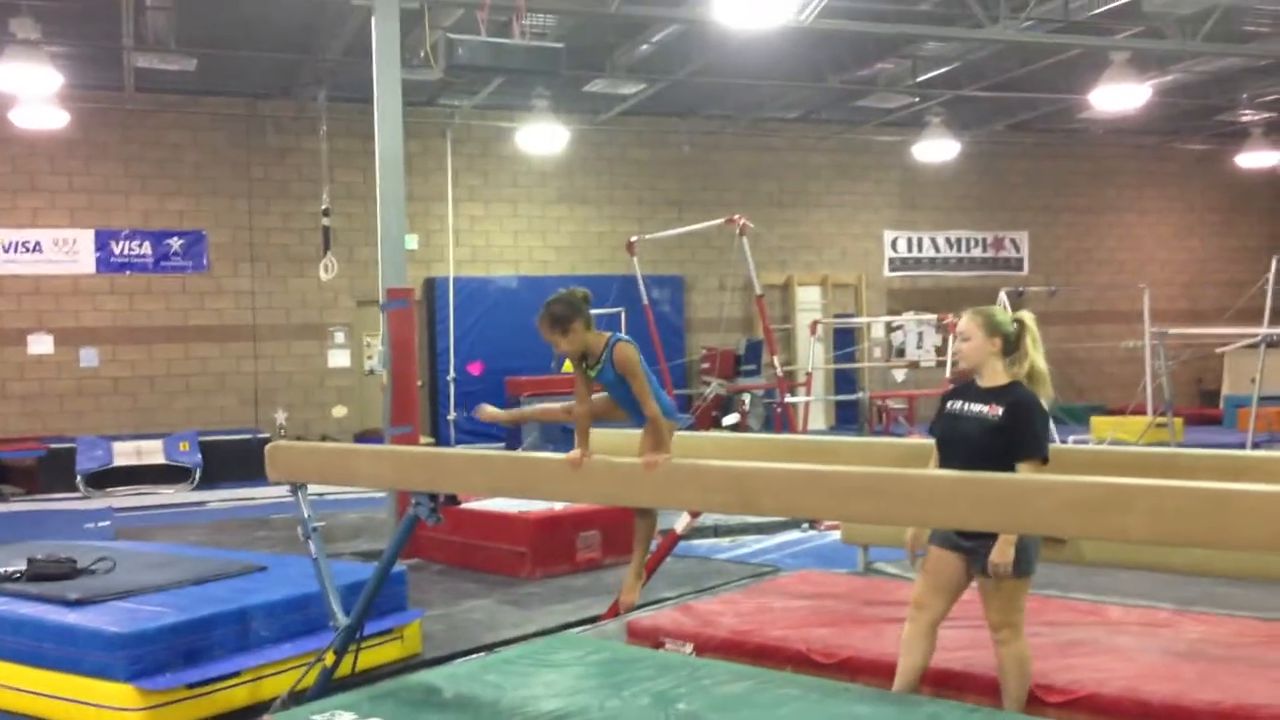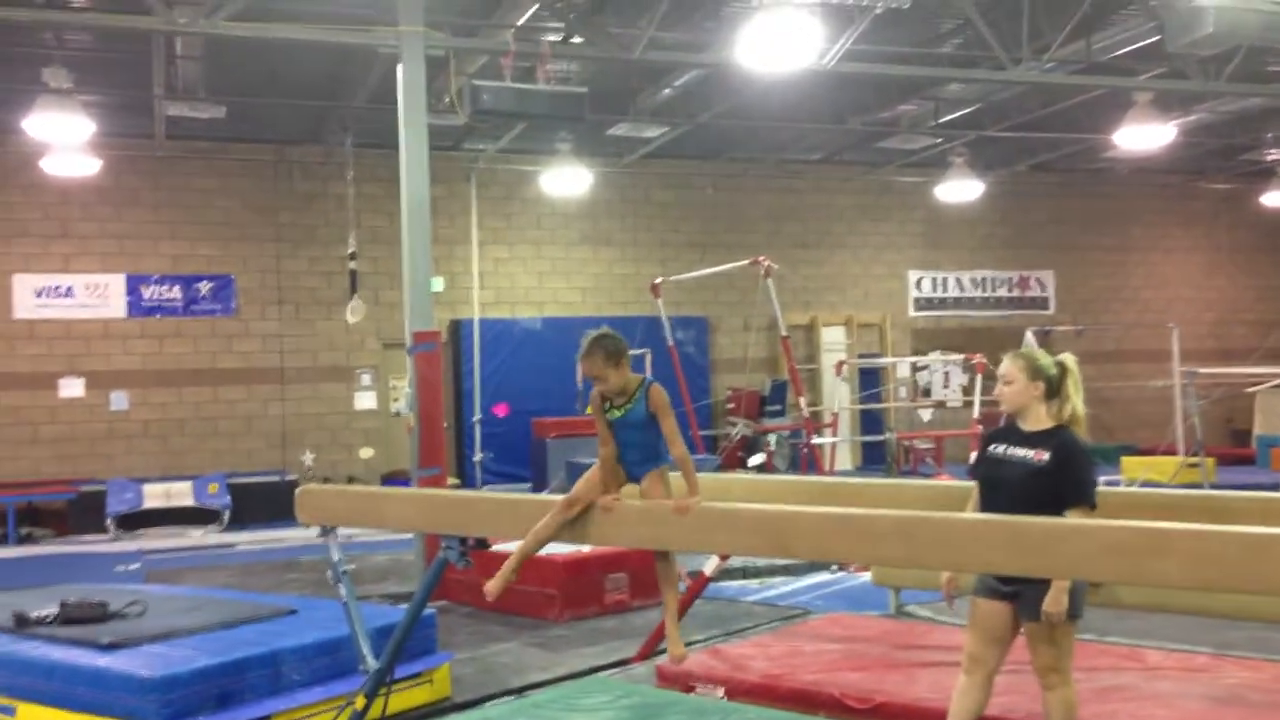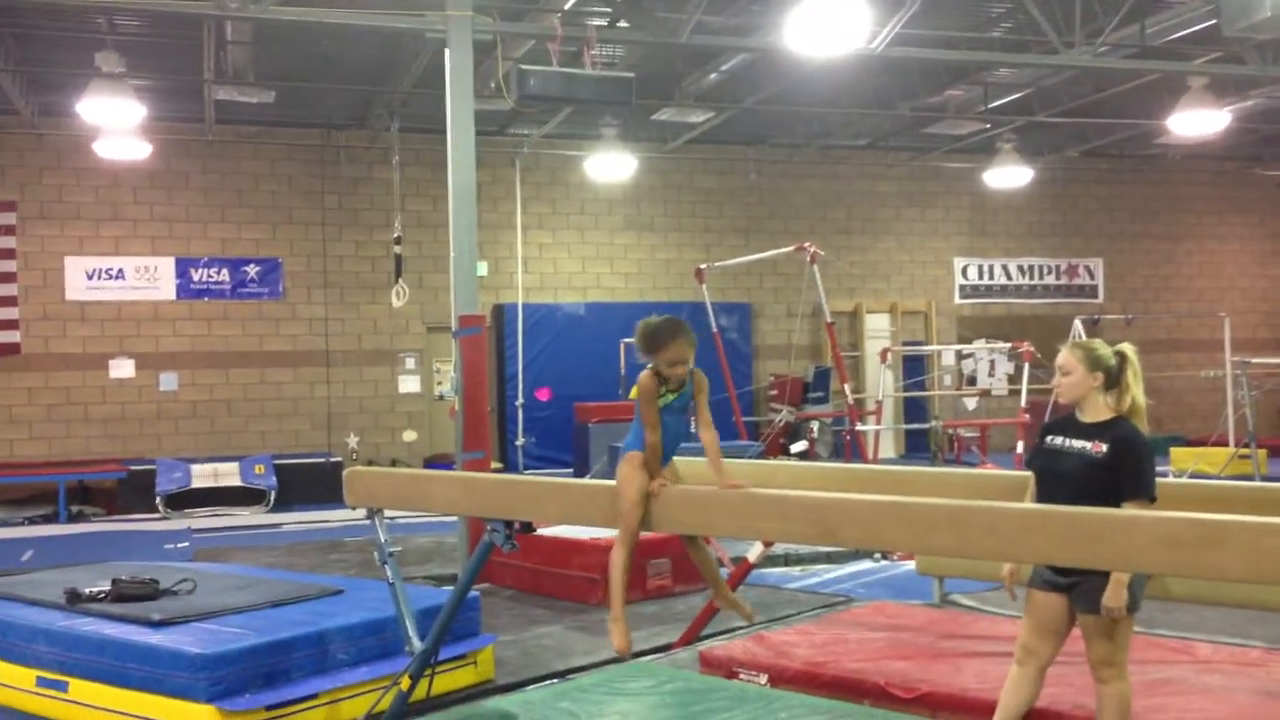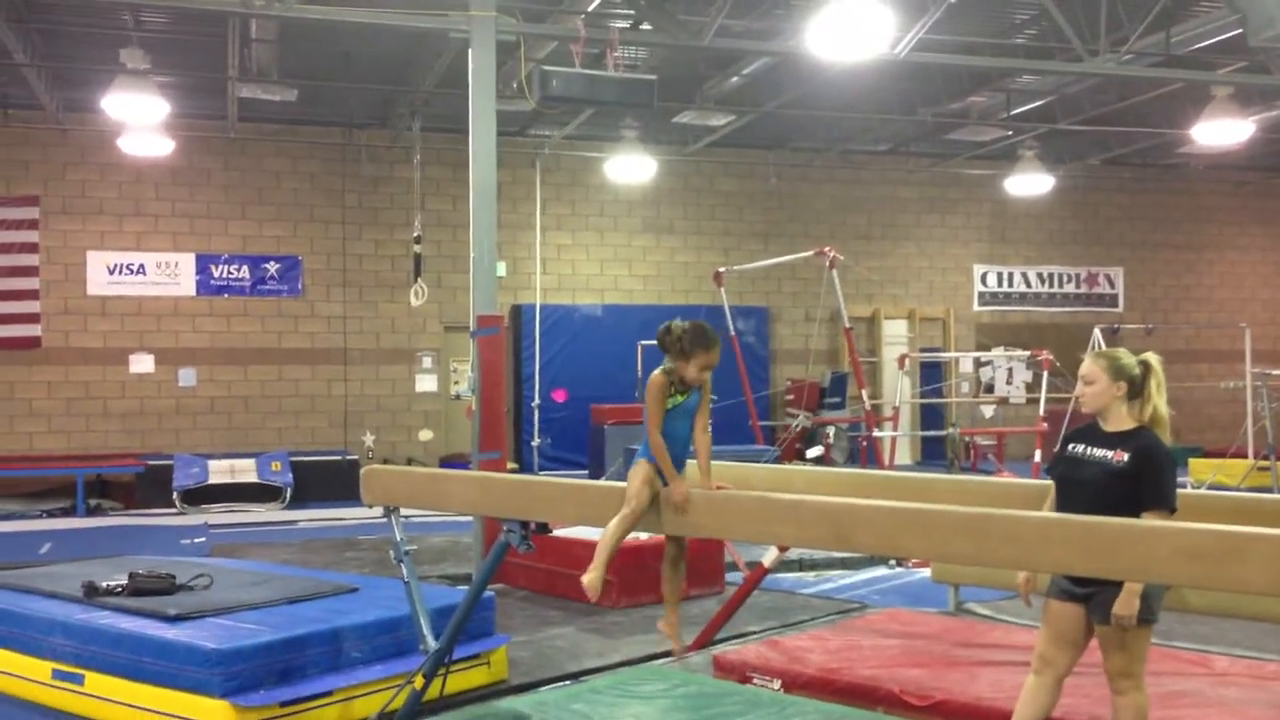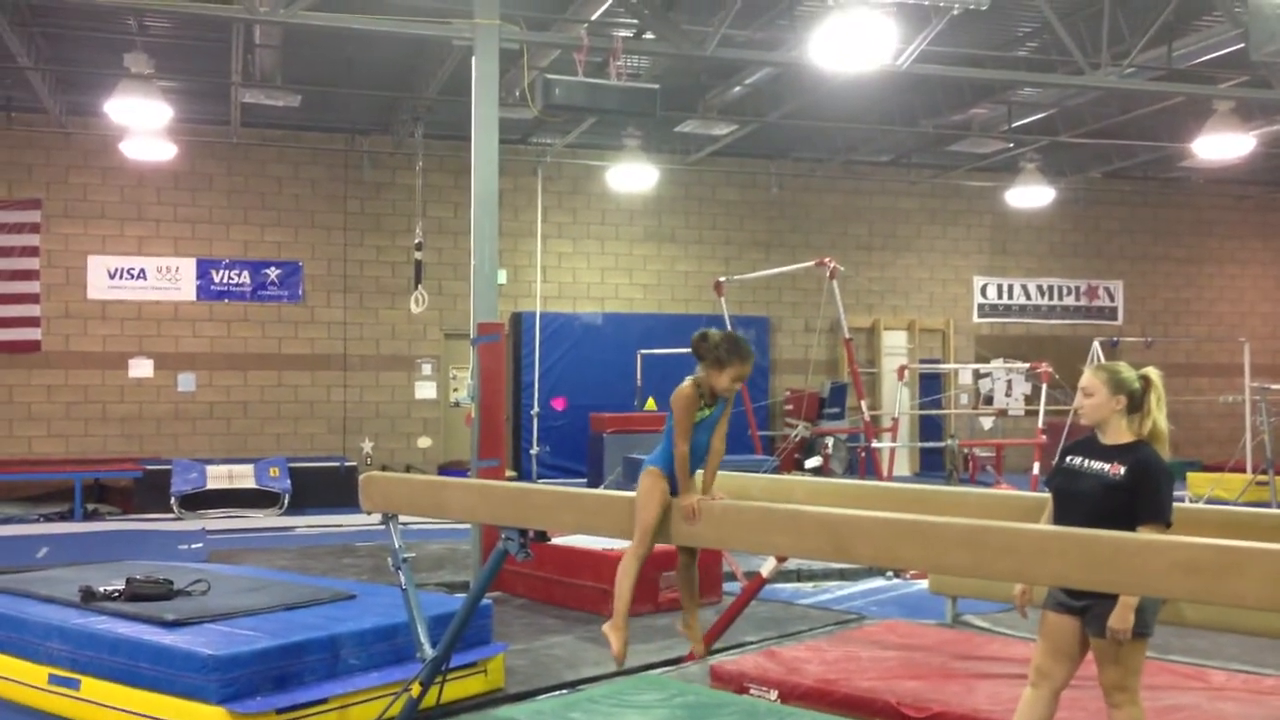
dt=0.5s
person 1, frame 1
left shoulder: (1022, 403)
right shoulder: (955, 396)
left elbow: (1027, 477)
left wrist: (1007, 541)
right wrist: (918, 520)
left hip: (999, 534)
right hip: (952, 528)
left knee: (1004, 629)
right knee: (921, 610)
person 1, frame 2
left shoulder: (1067, 448)
right shoulder: (995, 440)
right elbow: (976, 506)
left wrist: (1061, 588)
left hip: (1045, 579)
right hip: (997, 573)
left knee: (1052, 675)
right knee: (975, 664)
person 1, frame 3
left shoulder: (1127, 440)
right shoulder: (1053, 431)
right elbow: (1034, 497)
left wrist: (1120, 582)
left hip: (1102, 572)
right hip: (1052, 565)
left knee: (1107, 669)
right knee: (1028, 656)
person 1, frame 4
left shoulder: (1149, 450)
right shoulder: (1076, 439)
right elbow: (1053, 505)
left wrist: (1132, 590)
left hip: (1120, 581)
right hip: (1070, 575)
left knee: (1124, 680)
right knee: (1045, 666)
person 1, frame 5
left shoulder: (1147, 464)
right shoulder: (1074, 451)
right elbow: (1051, 517)
left wrist: (1128, 604)
left hip: (1117, 595)
right hip: (1067, 587)
right knee: (1042, 678)
person 2, frame 1
left shoulder: (621, 352)
right shoulder: (579, 356)
left elbow: (649, 404)
right elbow: (583, 403)
left wrist: (662, 449)
right wrist: (582, 448)
left hip: (655, 414)
right hip: (623, 404)
right knee: (567, 411)
left ankle: (636, 572)
right ankle: (505, 416)
person 2, frame 2
left shoulder: (653, 393)
right shoulder: (598, 397)
left elbow: (677, 444)
right elbow: (606, 447)
left wrist: (692, 493)
right wrist: (608, 491)
left hip: (651, 466)
right hip: (619, 462)
right knee: (570, 503)
left ankle: (672, 626)
right ankle: (509, 567)
person 2, frame 3
left shoulder: (694, 378)
right shoulder: (648, 381)
left elbow: (705, 428)
right elbow: (652, 431)
left wrist: (720, 475)
right wrist: (657, 476)
left hip: (663, 458)
right hip: (637, 454)
left knee: (688, 530)
right knee: (629, 531)
left ankle: (723, 593)
right ankle: (617, 615)
person 2, frame 4
left shoulder: (703, 384)
right shoulder: (659, 380)
left elbow: (701, 431)
right elbow: (654, 434)
left wrist: (706, 480)
right wrist: (673, 480)
left hip: (675, 470)
right hip: (649, 463)
left knee: (676, 546)
right knee: (634, 507)
left ankle: (671, 619)
right ankle: (595, 570)
person 2, frame 5
left shoulder: (726, 395)
right shoulder: (687, 392)
left elbow: (717, 443)
right elbow: (681, 446)
left wrist: (706, 490)
right wrist: (686, 492)
left hip: (684, 475)
right hip: (659, 471)
left knee: (688, 551)
right knee: (642, 543)
left ankle: (690, 620)
right ankle: (618, 623)
